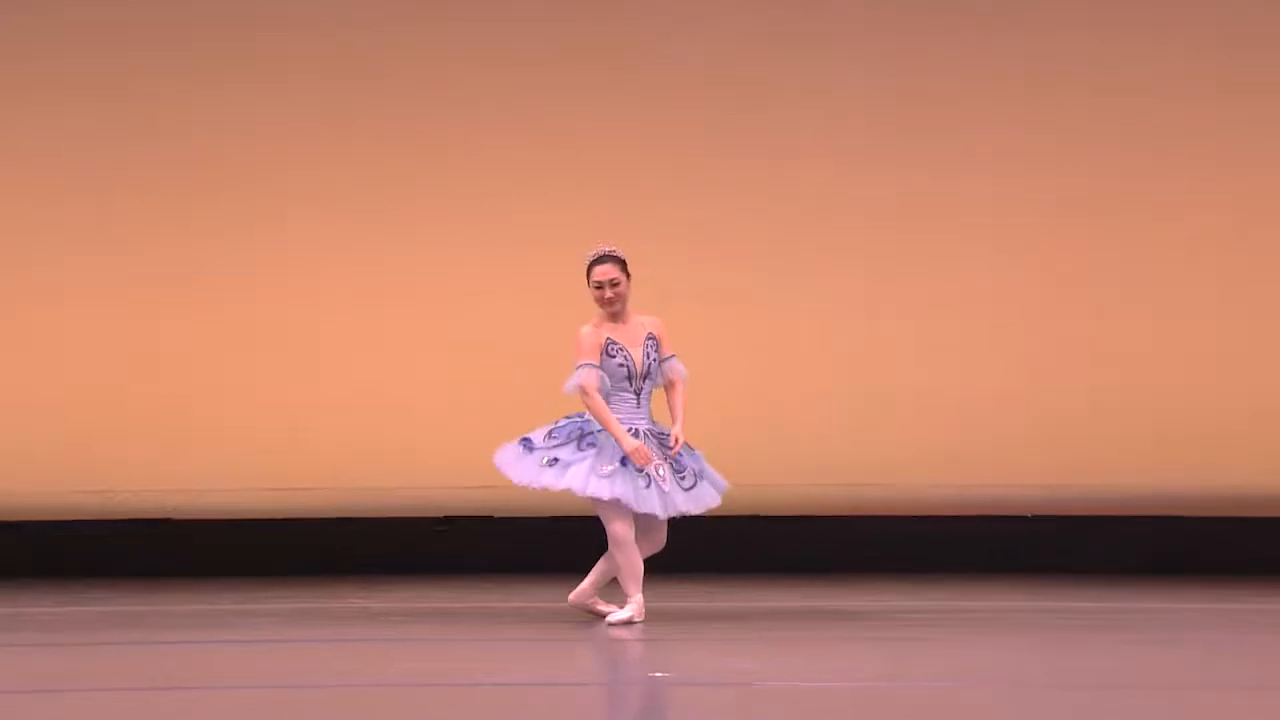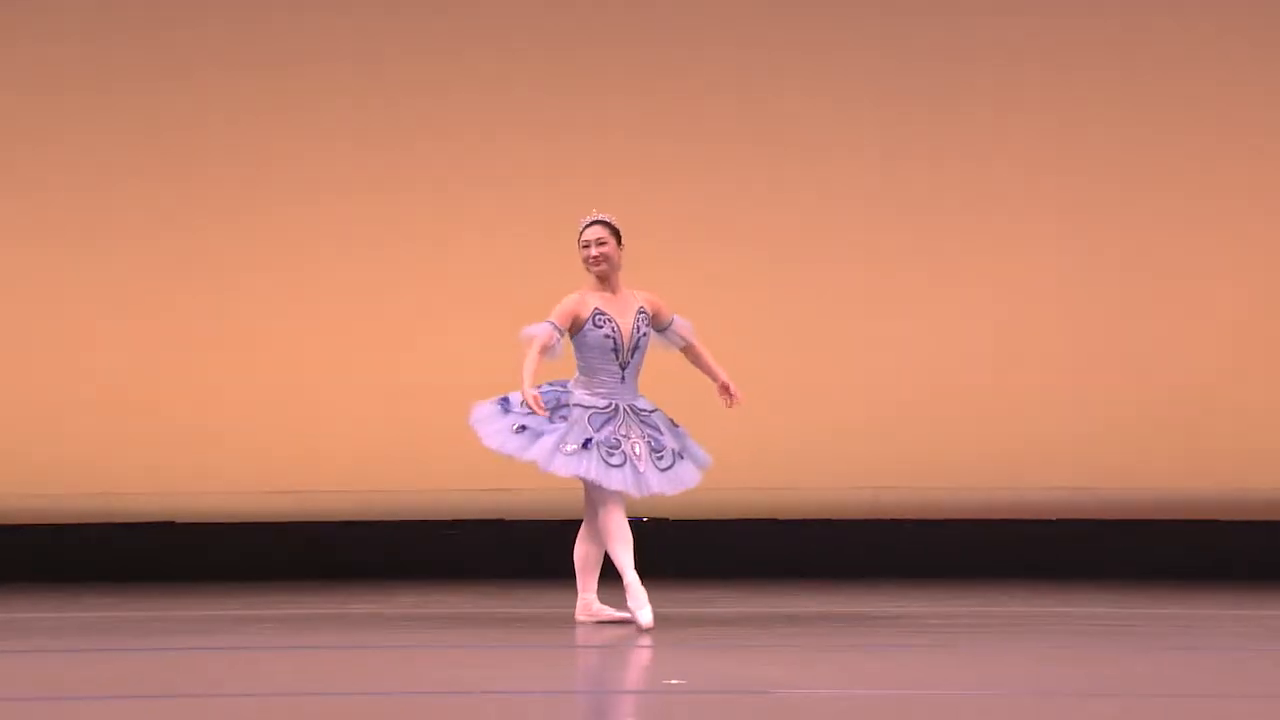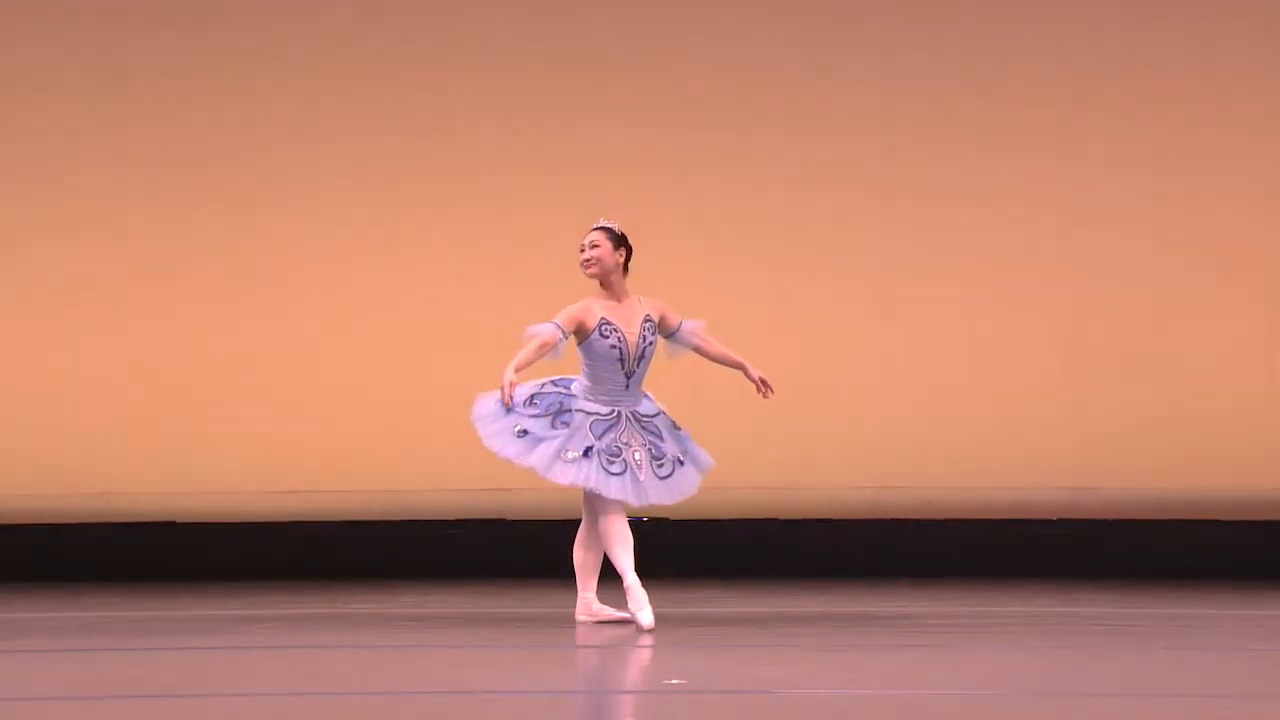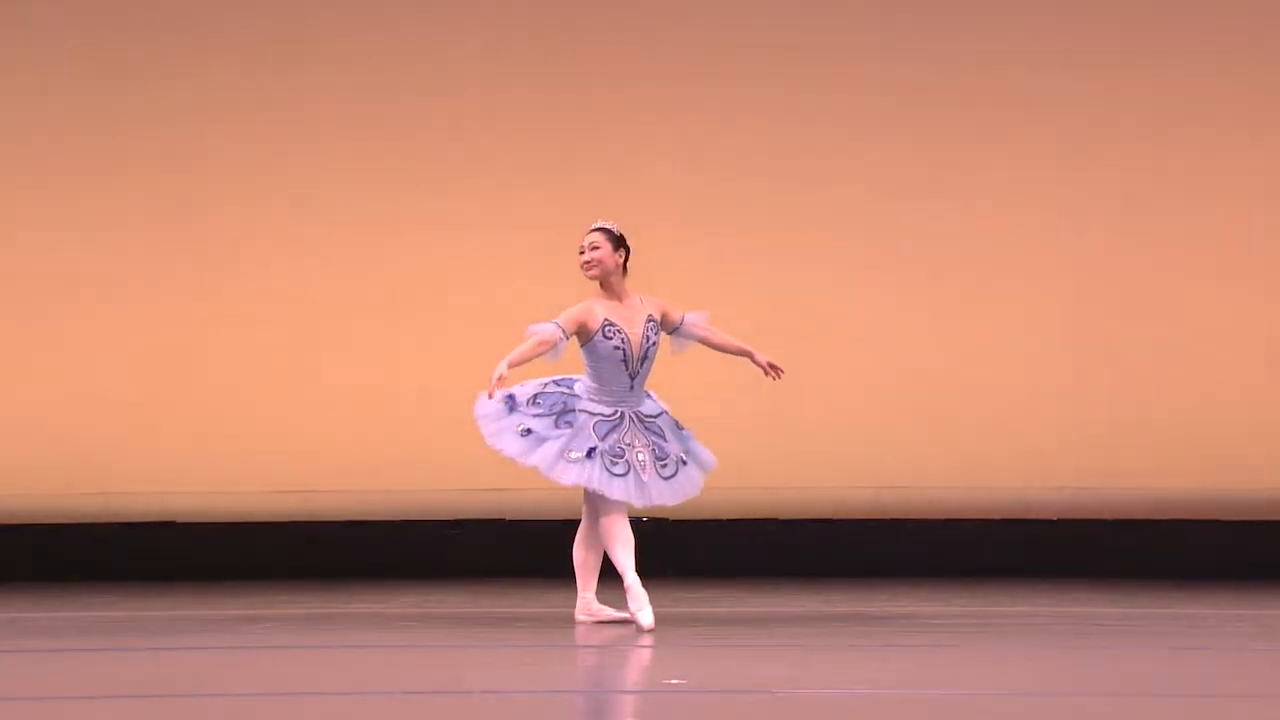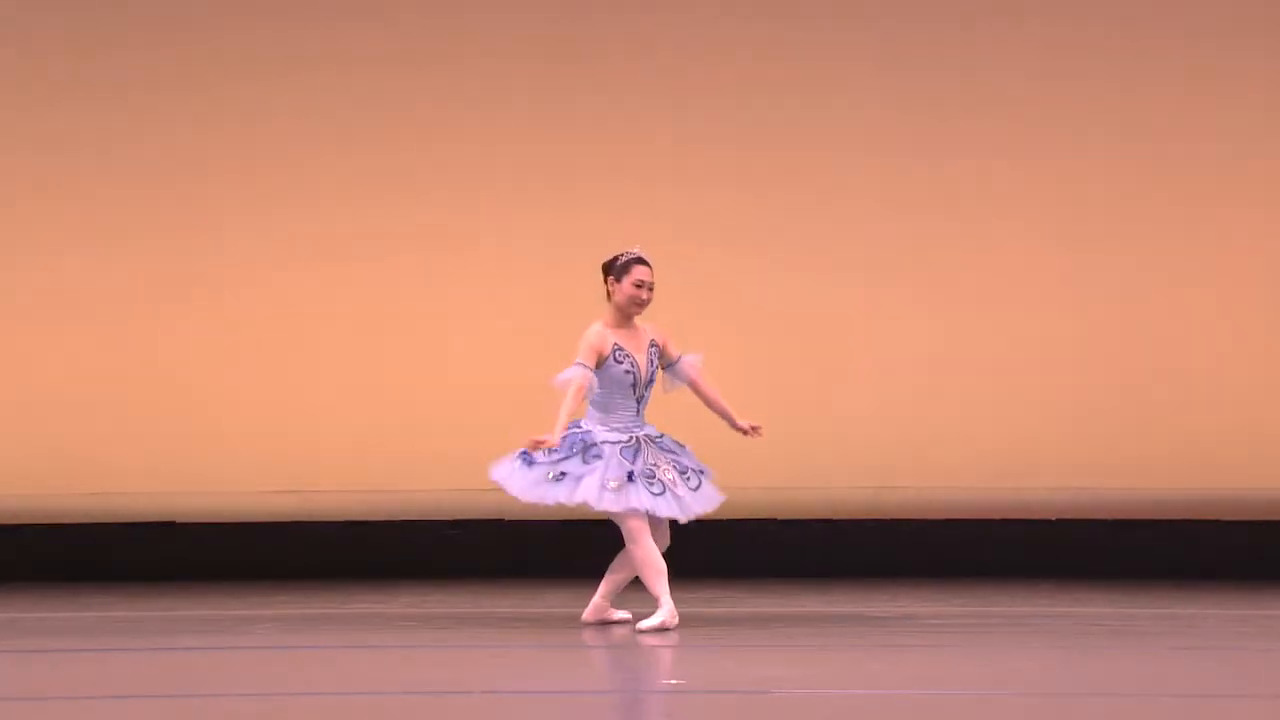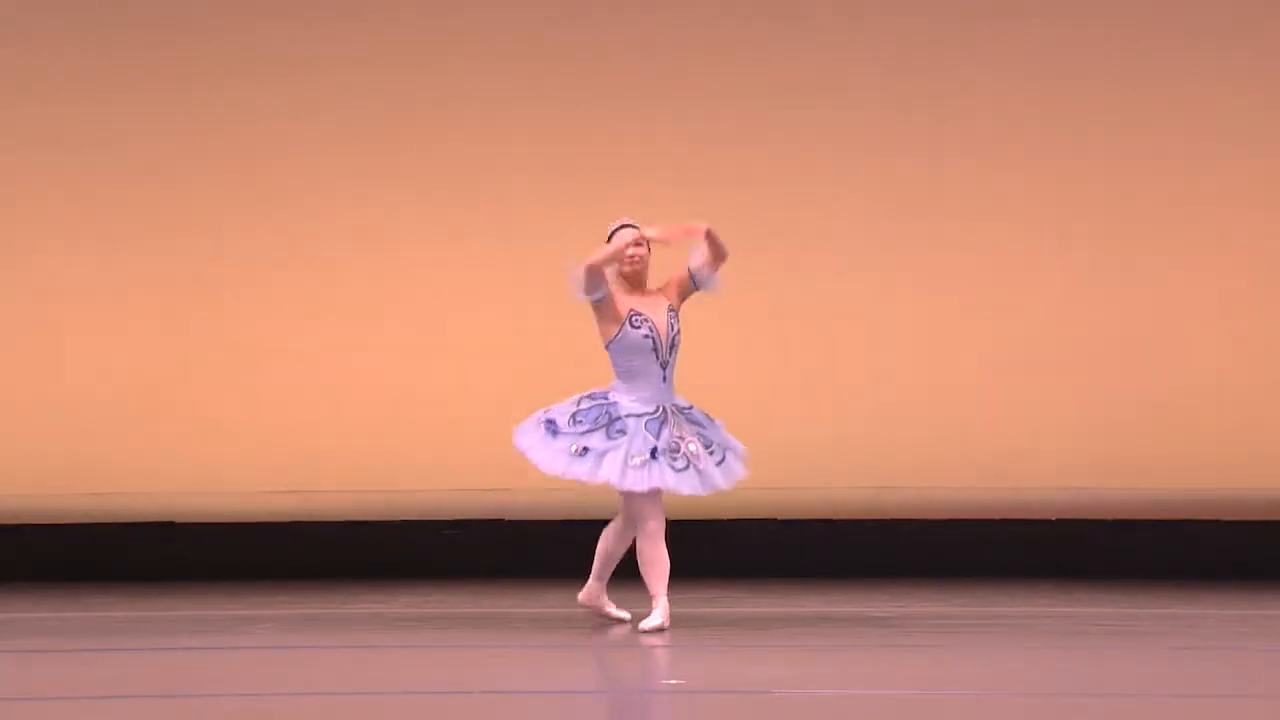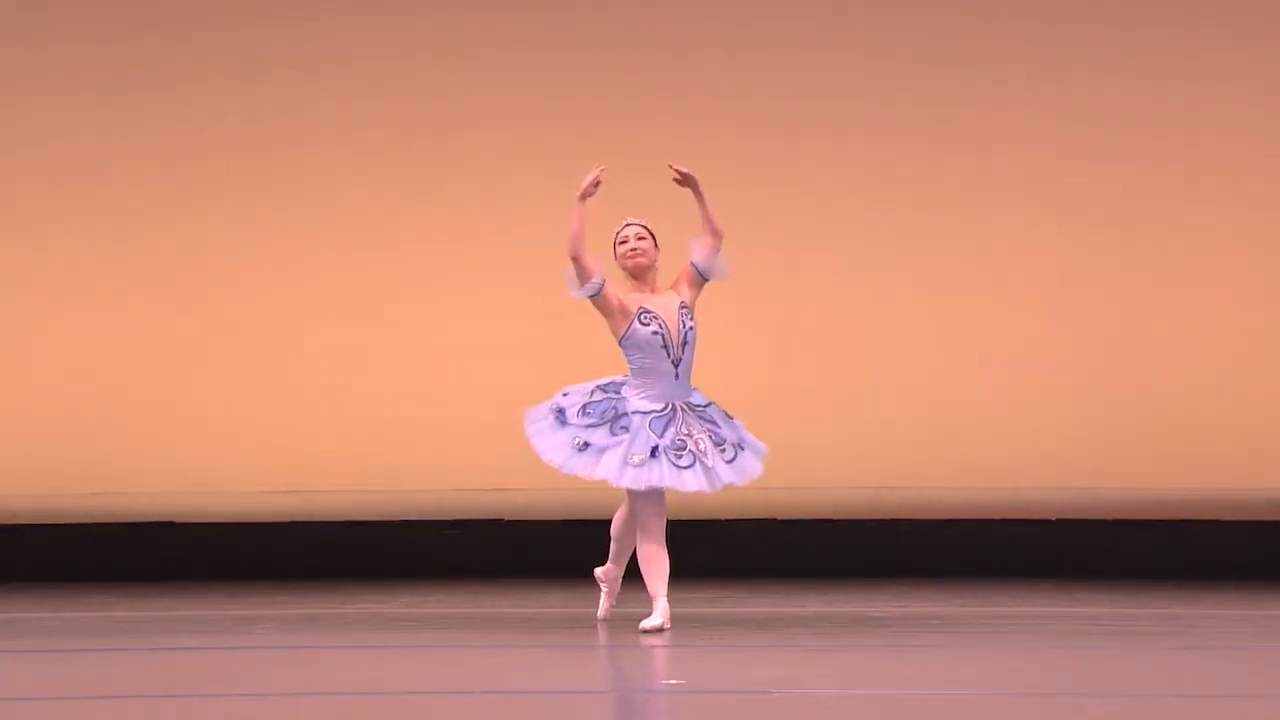
dt=0.7s
person 1, frame 1
left shoulder: (654, 327)
right shoulder: (590, 334)
left elbow: (674, 382)
right elbow: (589, 393)
left wrist: (678, 425)
right wrist: (623, 439)
left hip: (649, 441)
right hip: (603, 442)
left knee: (654, 537)
right knee: (620, 531)
left ankle: (586, 592)
right ankle: (634, 600)
person 1, frame 2
left shoulder: (646, 303)
right shoulder: (576, 304)
left elbow: (684, 340)
right elbow: (539, 343)
left wrist: (719, 376)
right wrist: (526, 384)
left hip: (630, 415)
right hip: (587, 414)
left knee: (598, 509)
right knee: (609, 503)
left ankle: (587, 601)
right ankle: (633, 584)
person 1, frame 3
left shoulder: (653, 309)
right shoulder: (583, 311)
left elbow: (697, 339)
right elbow: (543, 340)
left wrist: (744, 366)
right wrist: (511, 369)
left hip: (632, 419)
right hip: (590, 417)
left knee: (598, 511)
right knee: (608, 507)
left ankle: (587, 601)
person 1, frame 4
left shoulder: (653, 307)
right shoulder: (586, 313)
left elbow: (700, 331)
right elbow: (544, 339)
left wrist: (752, 354)
right wrist: (506, 364)
left hip: (635, 420)
right hip: (592, 418)
left knee: (599, 510)
right knee: (609, 508)
left ankle: (587, 601)
person 1, frame 5
left shoulder: (654, 338)
right shoulder: (596, 337)
left elbow: (693, 378)
right elbow: (578, 386)
left wrist: (734, 419)
right wrist: (557, 432)
left hip: (641, 446)
right hip: (602, 446)
left knee: (656, 537)
right knee: (636, 528)
left ankle: (598, 606)
right ankle: (666, 606)
person 1, frame 6
left shoulder: (669, 296)
right shoulder: (609, 304)
left elbow: (716, 258)
right elbow: (591, 266)
left wrist: (707, 233)
right wrist: (642, 230)
left hip: (668, 418)
right hip: (626, 420)
left knee: (634, 514)
right knee: (649, 516)
left ankle: (594, 591)
right ankle: (660, 605)
person 1, frame 7
left shoulder: (683, 292)
right shoulder: (617, 303)
left elbow: (714, 239)
right elbow: (576, 256)
left wrist: (696, 190)
right wrist: (581, 201)
left hip: (683, 415)
right hip: (639, 416)
left knee: (641, 504)
right knee: (650, 513)
left ankle: (611, 574)
right ankle: (660, 605)
